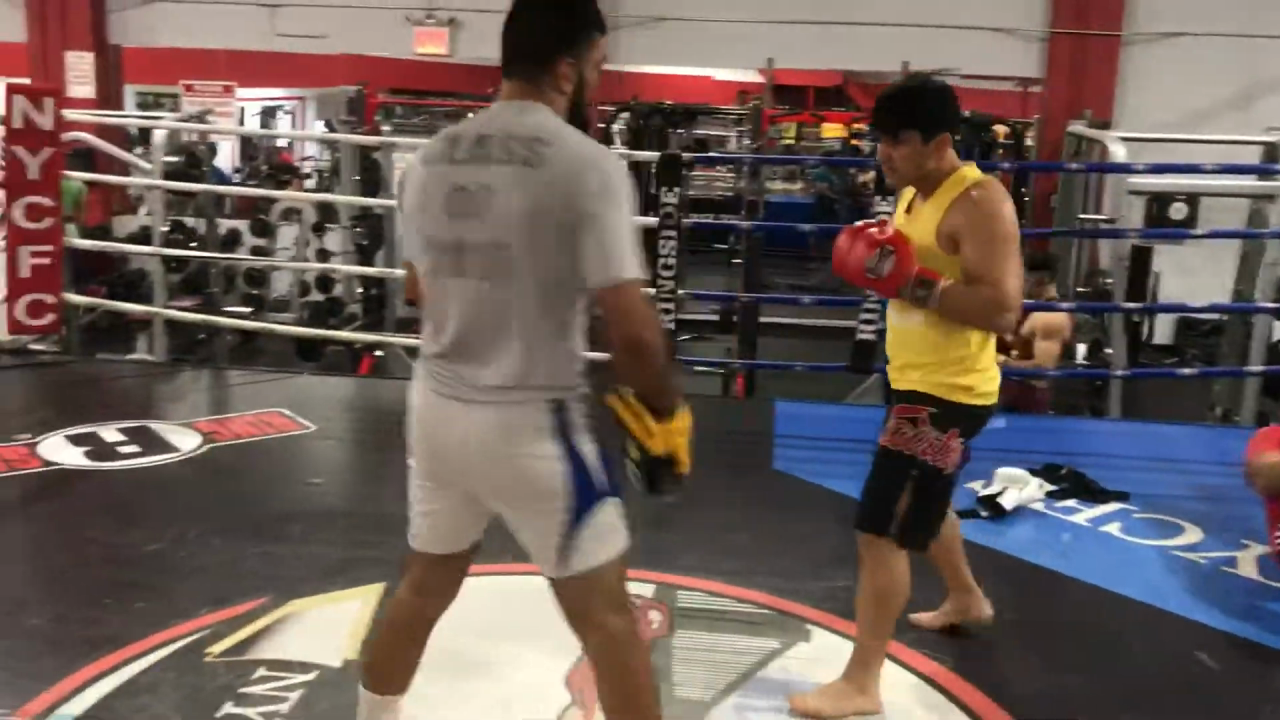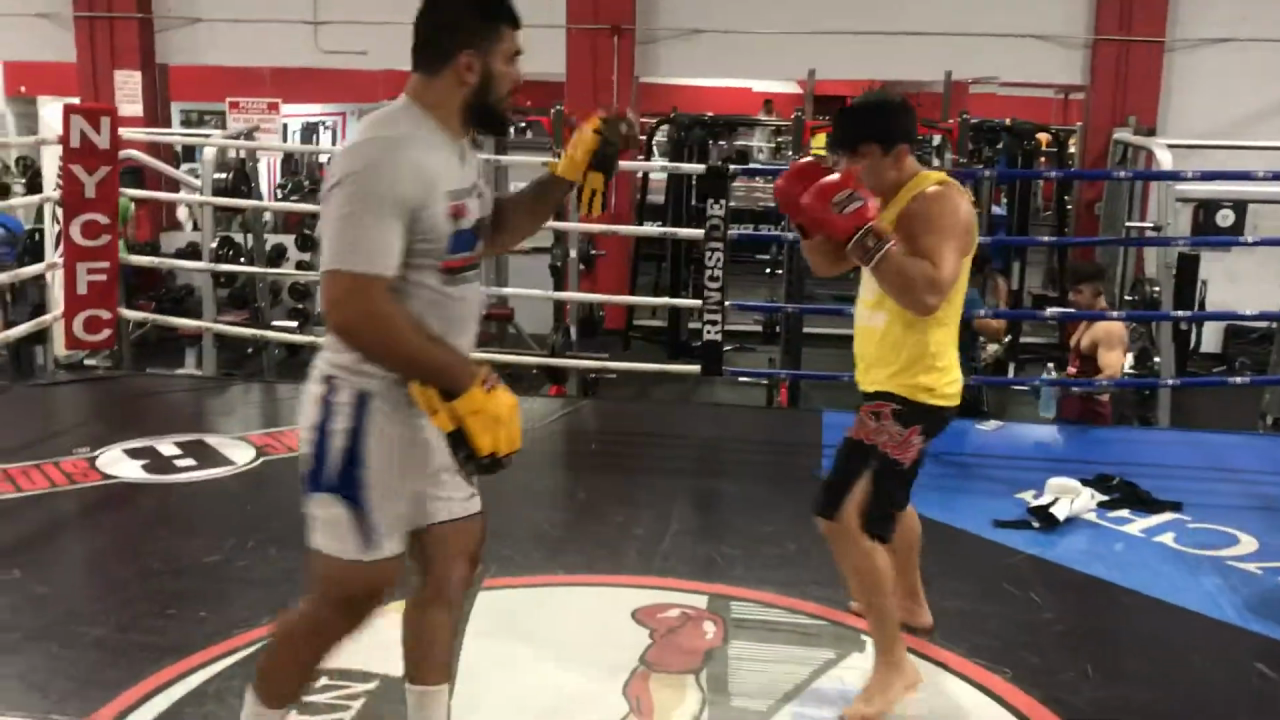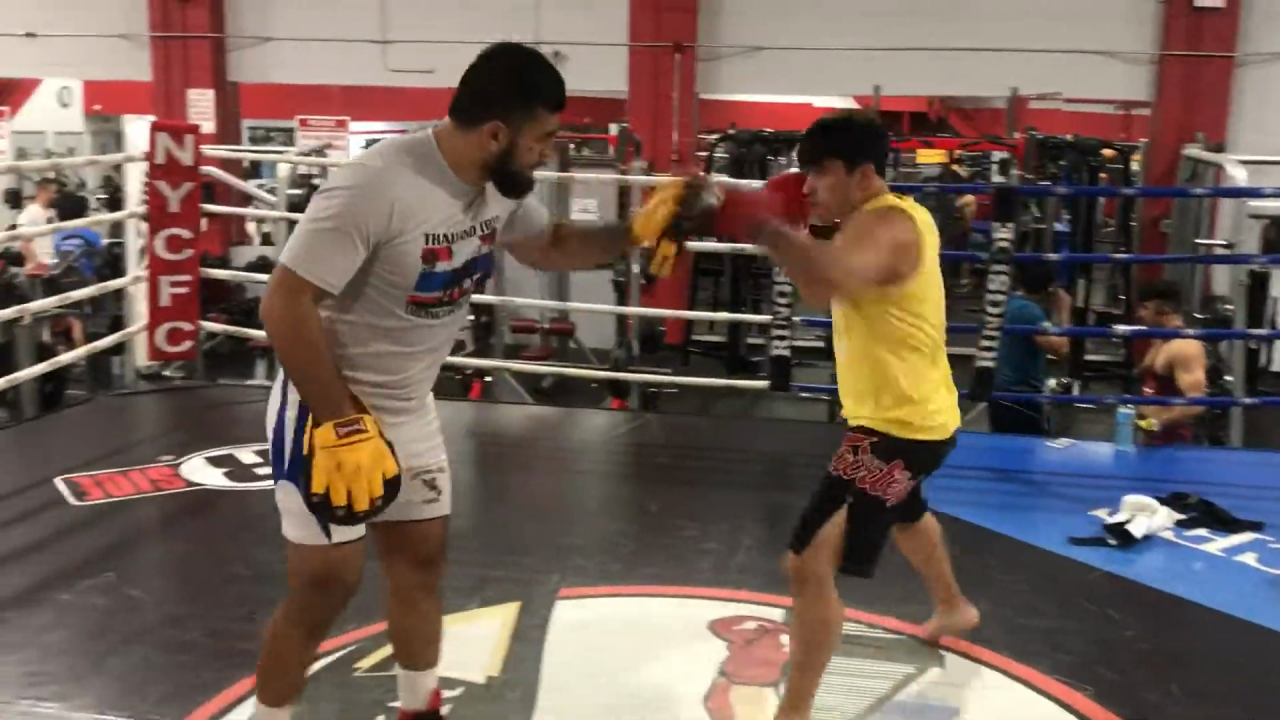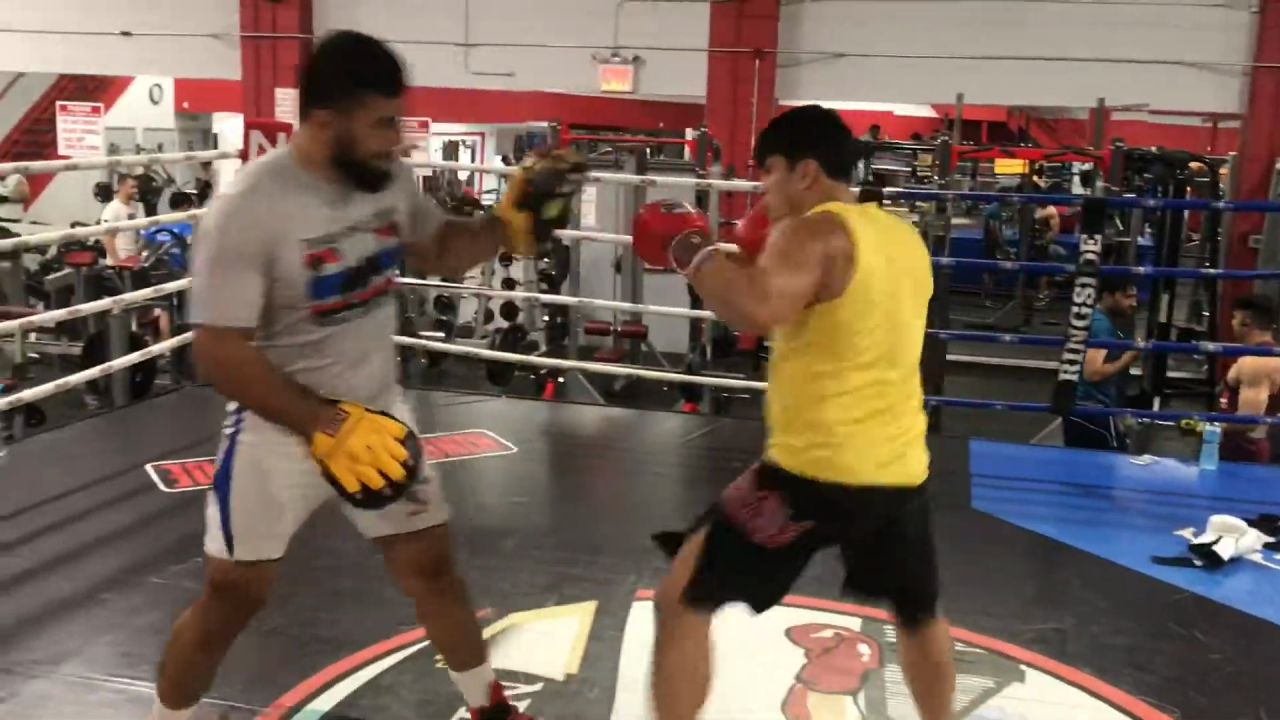
dt=0.4s
person 1, frame 1
left shoulder: (431, 160)
right shoulder: (590, 167)
right elbow: (629, 324)
right wrist: (665, 412)
left hip: (439, 414)
right hip: (535, 427)
left knee: (423, 587)
right knee: (607, 620)
person 1, frame 2
left shoulder: (445, 146)
right shoulder: (385, 156)
left elbow: (490, 233)
right elbow: (354, 307)
left wrist: (571, 173)
right wrist: (467, 385)
left hip: (418, 402)
right hip: (366, 407)
left knee: (455, 563)
right knee: (346, 598)
person 1, frame 3
left shoulder: (490, 187)
right shoulder: (373, 187)
left elbow: (548, 248)
right elbow: (286, 307)
left wrist: (641, 234)
right wrist: (341, 424)
left hip: (407, 406)
right hip: (324, 407)
left knee: (420, 560)
right knee: (325, 585)
person 1, frame 4
left shoulder: (386, 182)
right shoulder: (244, 213)
left elbow: (439, 252)
right elbow: (220, 355)
left wrist: (512, 215)
right wrist: (326, 429)
left hip: (377, 411)
right hip: (277, 431)
left knee: (430, 569)
right knee: (230, 596)
person 2, frame 1
left shoulder: (980, 203)
right shoulder: (913, 193)
left elbow: (1002, 308)
left wrist: (914, 282)
right wrist: (867, 261)
left hip: (949, 395)
right hip: (916, 384)
left knee: (881, 533)
right knee: (917, 505)
right ankle: (966, 600)
person 2, frame 2
left shoulder: (940, 202)
right shoulder: (881, 196)
left elbow: (927, 293)
right elbow: (828, 264)
left wrist: (863, 233)
right wrist: (809, 220)
left hip: (913, 391)
right hip: (888, 383)
left knee: (843, 518)
right knee: (886, 498)
right ankle: (910, 602)
person 2, frame 3
left shoulder: (889, 226)
right shoulder: (881, 219)
left elbow: (831, 278)
right elbow: (822, 272)
left wrist: (762, 223)
right wrist: (784, 227)
left hip: (899, 427)
right hip: (910, 417)
left knee: (810, 561)
right knee: (901, 511)
right ankle: (953, 606)
person 2, frame 4
left shoulder: (812, 232)
right shoulder: (900, 238)
left elbow: (757, 312)
left wrist: (694, 253)
left hip: (811, 473)
right hip: (895, 472)
left knee: (678, 600)
right knee: (917, 613)
